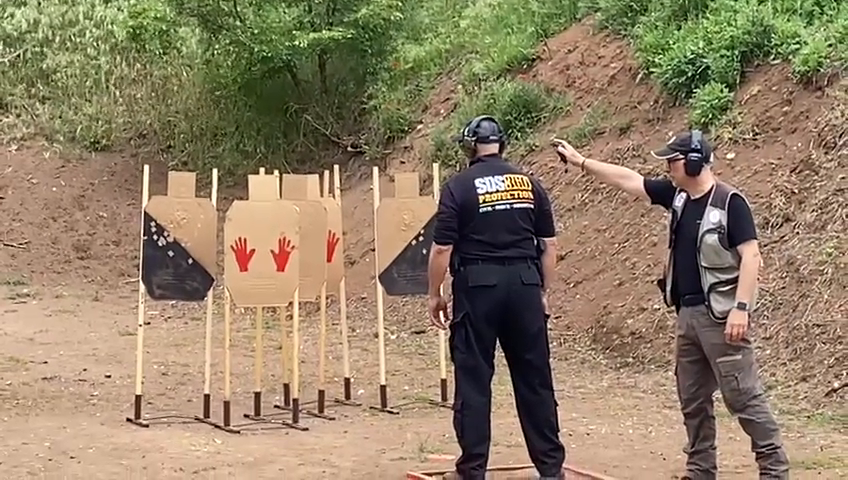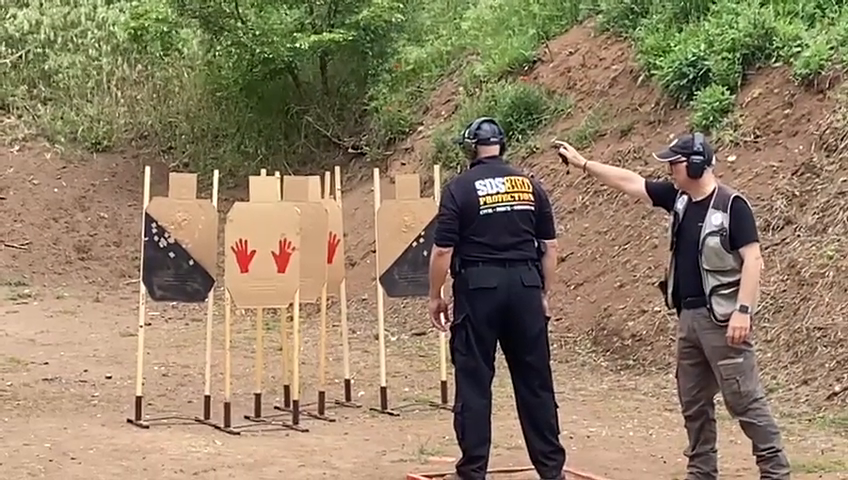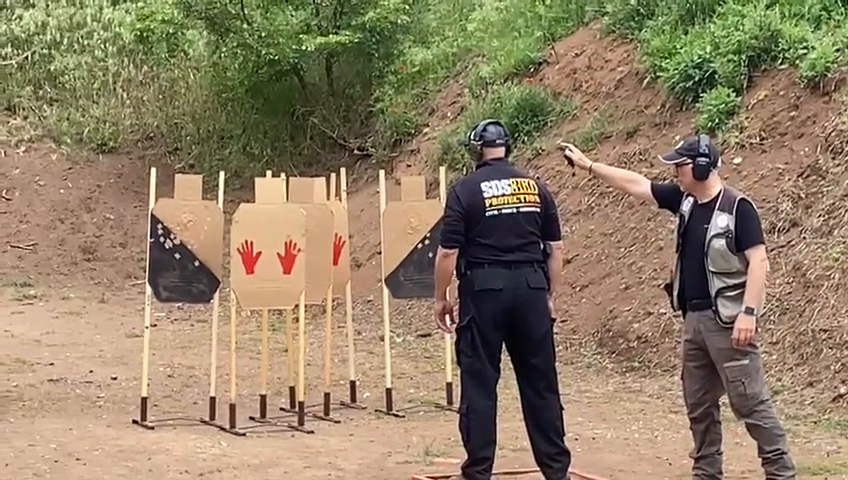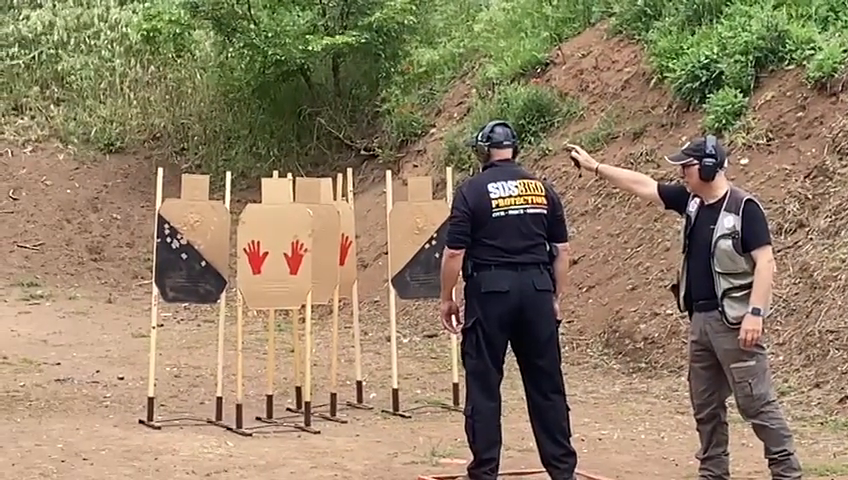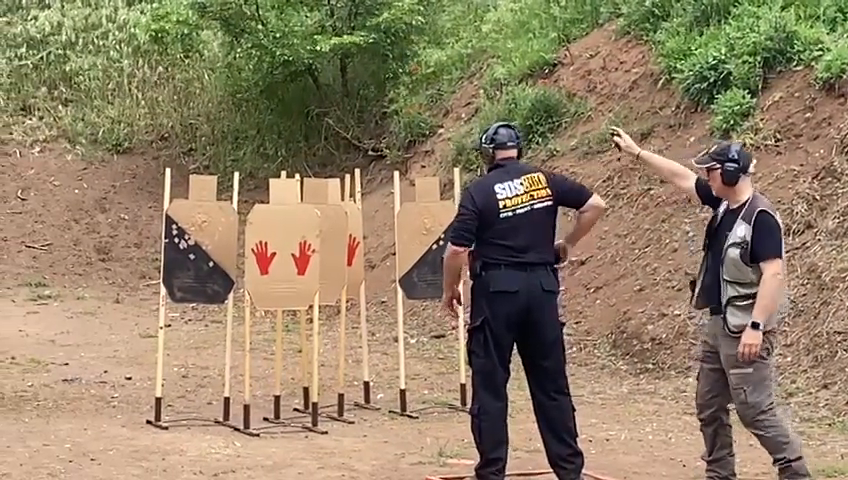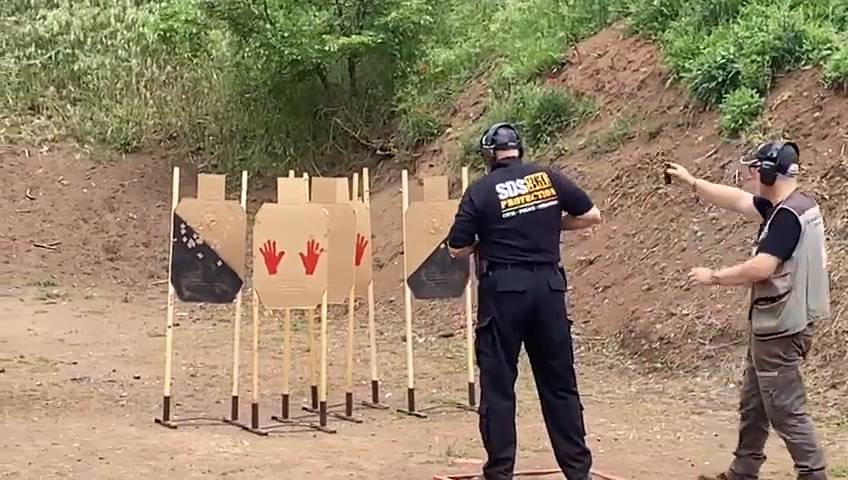
dt=0.4s
person 1, frame 1
left shoulder: (458, 186)
right shoulder: (529, 183)
left elbow: (442, 248)
right elbow: (549, 244)
left wrist: (434, 294)
right wrist: (543, 289)
left hip: (477, 285)
right hip: (524, 283)
left knee: (473, 378)
right knee: (534, 377)
person 1, frame 2
left shoulder: (459, 187)
right shoulder: (530, 185)
left elbow: (443, 250)
right elbow: (550, 245)
left wrist: (435, 296)
right wrist: (543, 291)
left hip: (478, 288)
right hip: (524, 286)
left knee: (473, 381)
right knee: (535, 380)
person 1, frame 3
left shoulder: (465, 189)
right shoulder: (535, 187)
left elbow: (448, 252)
right elbow: (555, 247)
left wrist: (440, 298)
right wrist: (550, 294)
left hip: (484, 289)
right hip: (530, 288)
left knee: (479, 383)
right knee: (540, 381)
person 1, frame 4
left shoulder: (472, 190)
right shoulder: (542, 188)
left elbow: (454, 252)
right elbow: (561, 249)
left wrist: (446, 298)
right wrist: (556, 297)
left hip: (489, 290)
right hip: (536, 289)
left knee: (483, 384)
right knee: (546, 383)
person 1, frame 5
left shoulder: (479, 190)
right shoulder: (545, 180)
left elbow: (457, 249)
right elbow: (595, 205)
left wrist: (449, 290)
right wrist: (567, 244)
left hip: (497, 290)
right hip: (541, 287)
left knee: (490, 384)
right knee: (551, 382)
person 1, frame 6
left shoulder: (480, 191)
right shoulder: (549, 179)
left elbow: (457, 247)
right elbow: (592, 215)
left hip: (503, 289)
right hip: (548, 286)
left knee: (498, 384)
right knee: (559, 381)
person 2, frame 1
left shoulder: (730, 201)
right shoulder: (677, 195)
left elbow: (751, 256)
right elbow: (628, 179)
left wrist: (741, 307)
right wrist: (581, 161)
left hip: (720, 315)
right hip: (687, 314)
left knee: (743, 396)
right knee: (692, 399)
person 2, frame 2
left shoulder: (732, 204)
right shoulder: (679, 197)
left elbow: (752, 259)
right elbow: (629, 181)
left wrist: (743, 310)
right wrist: (583, 163)
left hip: (721, 318)
right hip: (688, 317)
left knee: (744, 399)
right knee: (693, 402)
person 2, frame 3
left shoulder: (737, 206)
right shoulder: (685, 200)
left elbow: (759, 261)
right elbow: (635, 183)
left wrist: (749, 312)
right wrist: (589, 165)
left hip: (727, 321)
right hip: (694, 319)
left knee: (749, 401)
right knee: (698, 403)
person 2, frame 4
left shoulder: (744, 207)
right shoulder: (691, 200)
left elbow: (765, 262)
right elbow: (641, 184)
left wrist: (755, 312)
right wrist: (595, 166)
left hip: (734, 321)
right hip: (700, 320)
left knee: (756, 403)
right knee: (705, 405)
person 2, frame 5
left shoulder: (761, 216)
right shoulder: (722, 202)
left elbow: (773, 275)
right elbow: (680, 176)
left wrist: (756, 327)
right wrist: (636, 152)
left hip: (744, 328)
right hip: (717, 323)
left knee: (755, 409)
right knee: (709, 406)
person 2, frame 6
left shoulder: (789, 213)
right shoulder: (782, 206)
left elbow: (761, 268)
right elbow: (738, 200)
left wrist: (714, 277)
right wrist: (690, 181)
left hip: (782, 328)
right hip: (770, 326)
left knee: (785, 410)
right knee: (752, 403)
